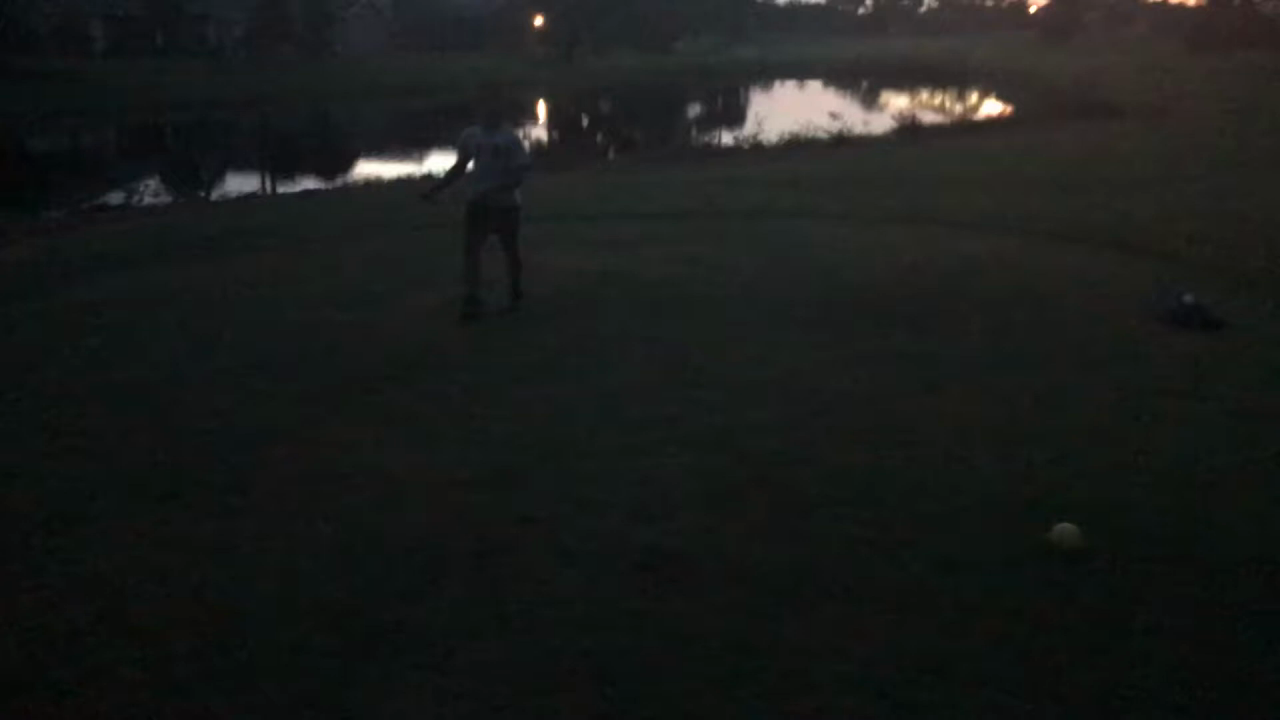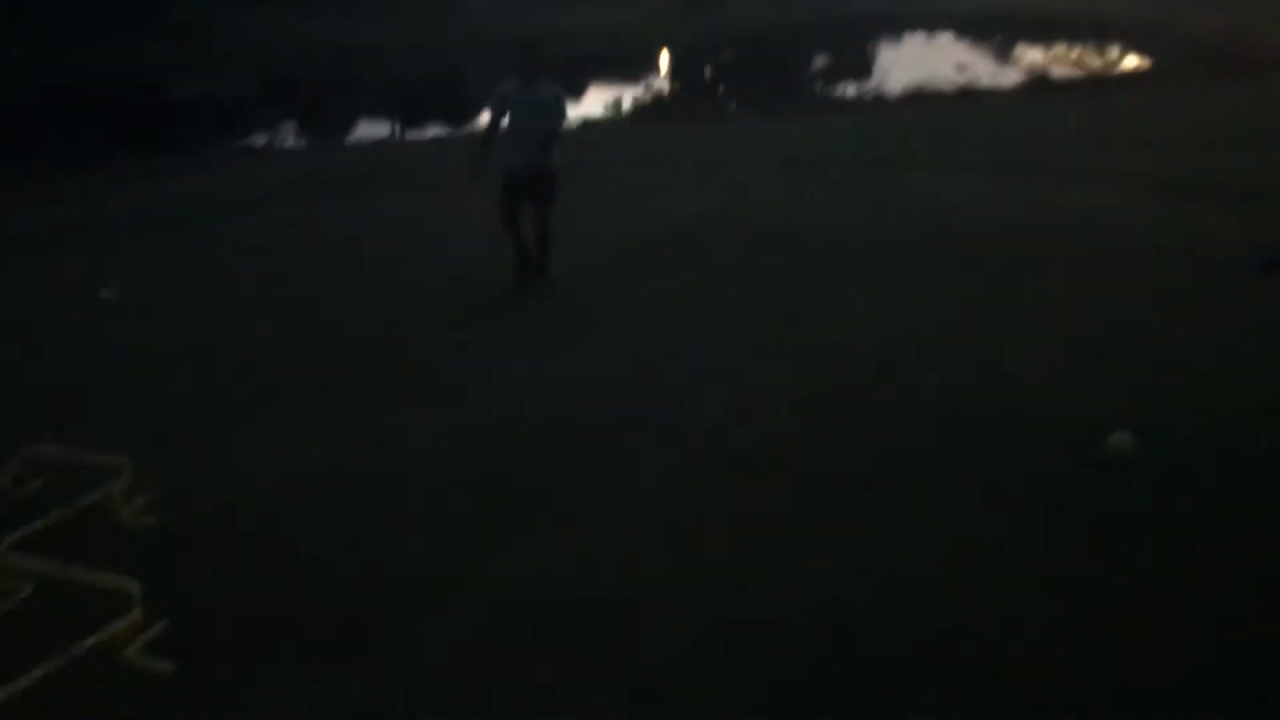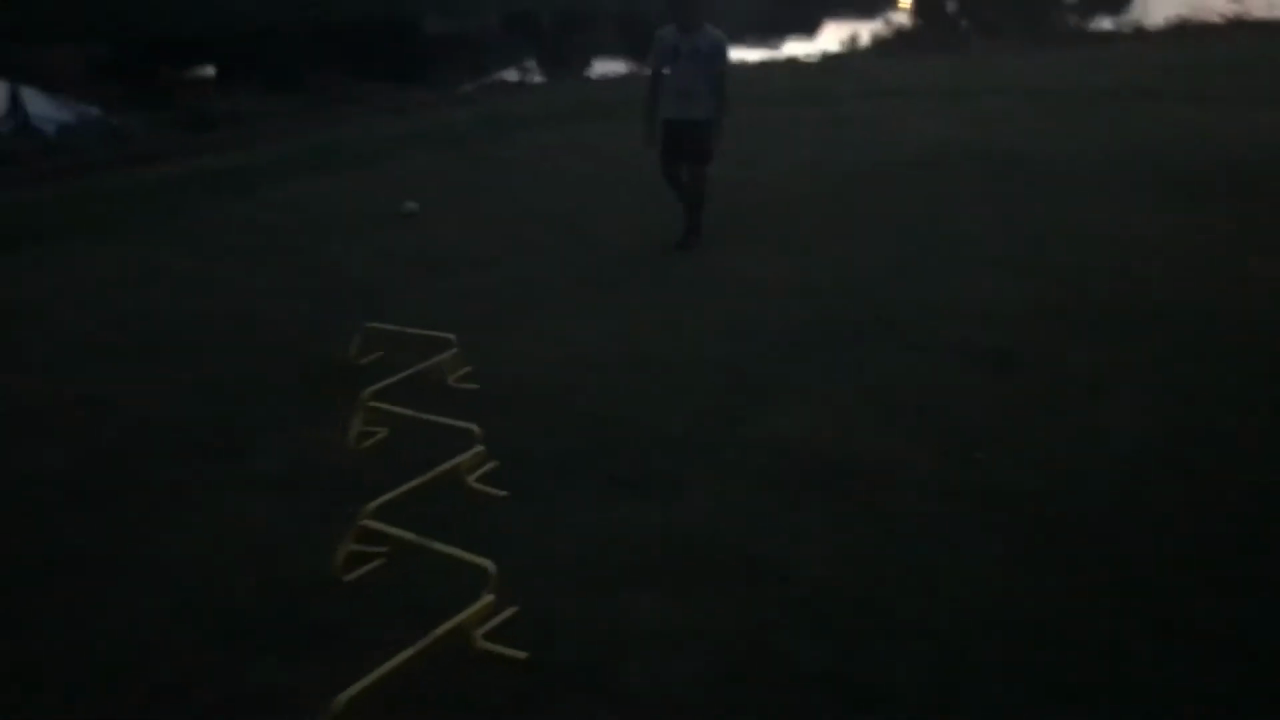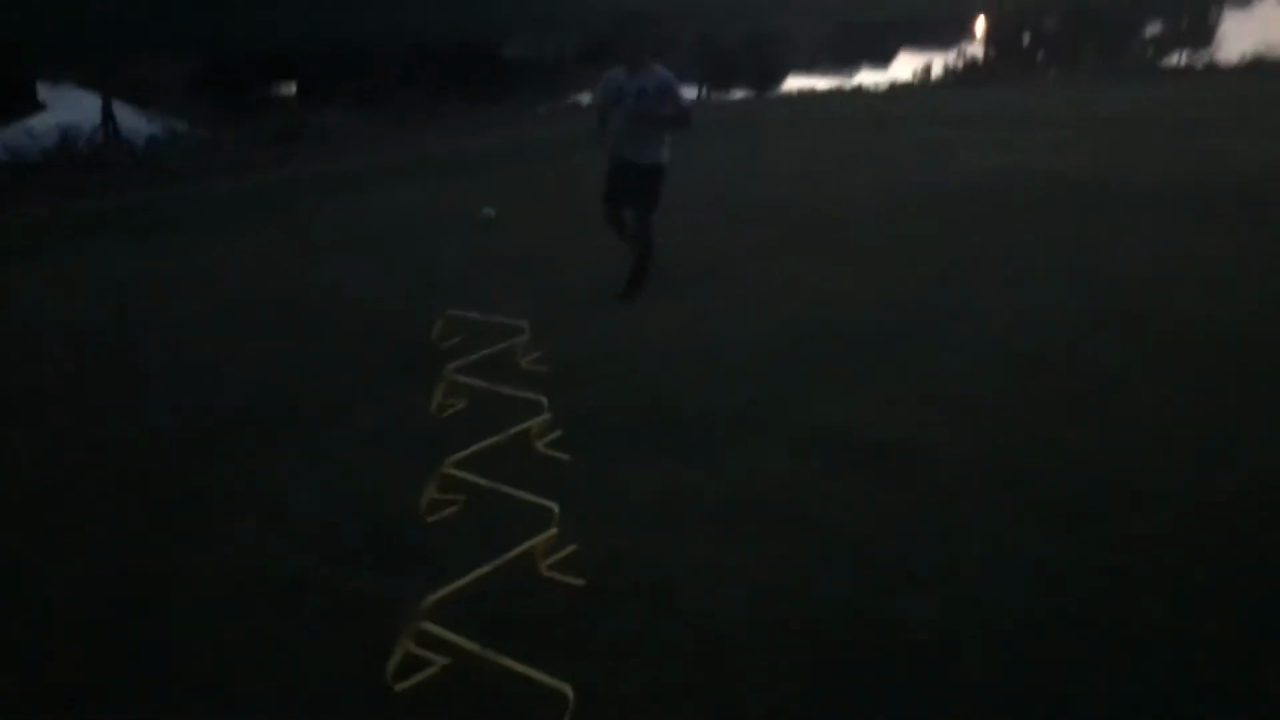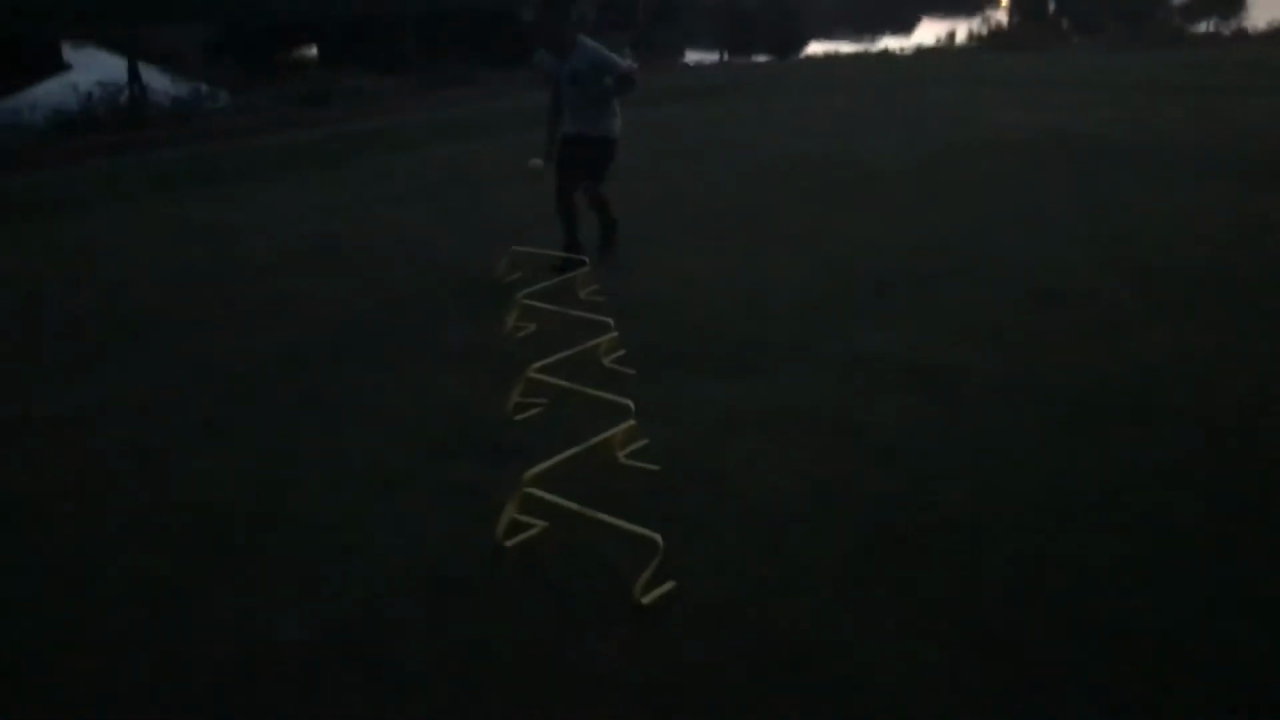
dt=1s
person 1, frame 1
left shoulder: (509, 138)
right shoulder: (471, 135)
left elbow: (519, 174)
right elbow: (460, 167)
left wrist: (492, 191)
right wrist: (437, 189)
left hip: (506, 203)
right hip: (478, 201)
left knee: (510, 249)
right knee: (471, 246)
left ankle: (515, 292)
right ankle: (472, 301)
person 1, frame 2
left shoulder: (553, 94)
right shoulder: (508, 90)
left elbow: (554, 135)
right elbow: (494, 124)
left wrist: (532, 162)
right wrist: (482, 158)
left hip: (544, 165)
right hip: (514, 163)
left knee: (541, 216)
right knee: (507, 214)
left ankle: (540, 265)
right ankle: (525, 258)
person 1, frame 3
left shoulder: (715, 40)
right shoulder: (664, 37)
left elbow: (721, 87)
right elbow: (656, 80)
left wrist: (718, 125)
right wrist: (651, 123)
left hip: (703, 117)
right hip: (672, 115)
left knee: (696, 171)
right knee: (668, 170)
left ankle: (694, 227)
right ankle: (692, 205)
person 1, frame 4
left shoulder: (662, 80)
right shoulder: (611, 79)
left elbow: (684, 119)
right elbow: (601, 117)
left wrist: (651, 116)
right wrist: (610, 143)
left hip: (650, 160)
right hip: (621, 159)
left knee: (641, 218)
right knee: (613, 215)
left ankle: (638, 277)
right ankle: (642, 255)
person 1, frame 5
left shoulder: (591, 54)
right shoulder: (547, 58)
left elbow: (628, 79)
left wrist: (600, 98)
right wrist: (551, 138)
left hip: (601, 129)
right hip: (571, 130)
left knee: (590, 188)
right knee: (562, 189)
left ankle: (608, 224)
right ankle: (573, 250)
